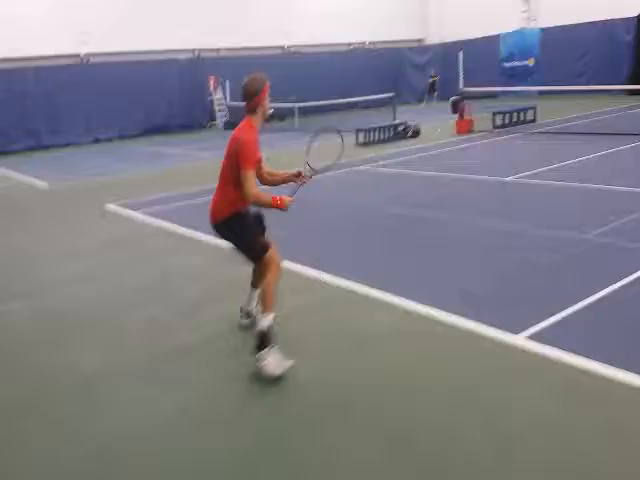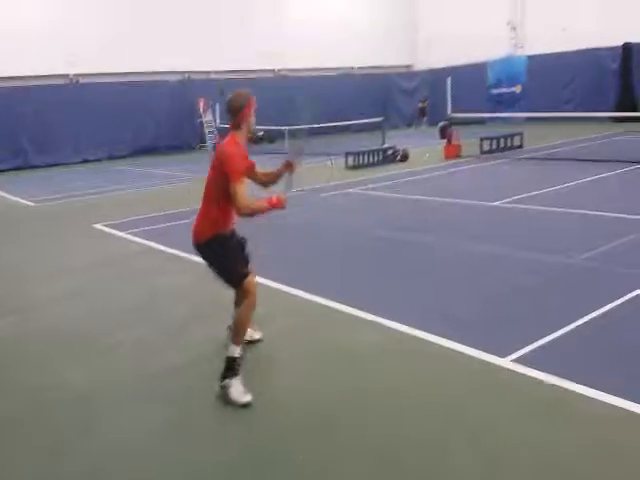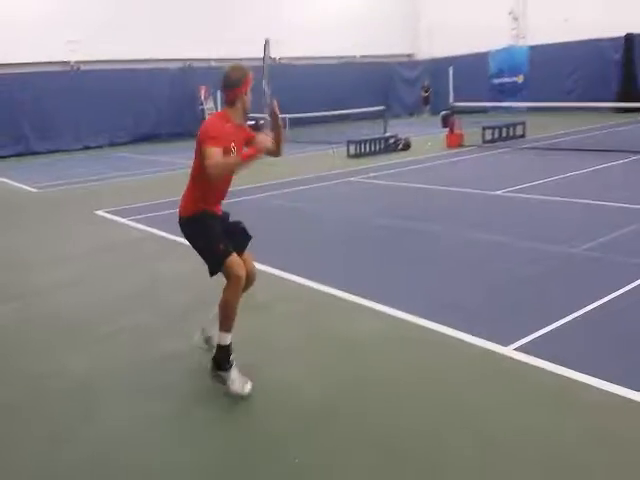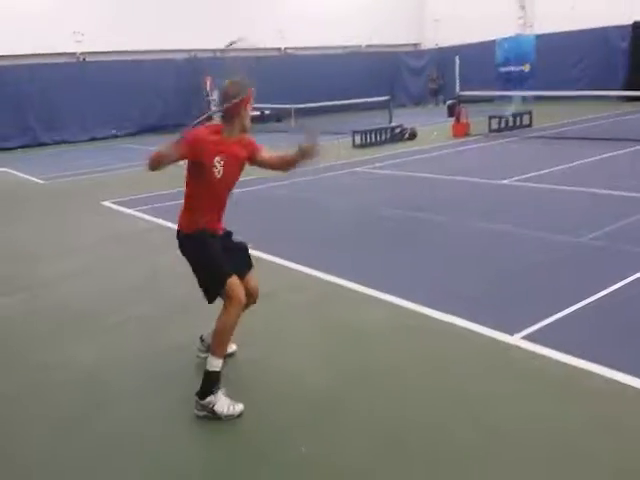
dt=0.2s
person 1, frame 1
left shoulder: (248, 133)
right shoulder: (246, 138)
left elbow: (264, 177)
right elbow: (250, 193)
left wrist: (290, 176)
right wrist: (278, 202)
left hip: (233, 210)
right hip: (229, 215)
left knee: (264, 250)
right knee: (273, 261)
left ankle: (250, 310)
right ankle: (265, 347)
person 1, frame 2
left shoulder: (237, 149)
right shoulder: (231, 153)
left elbow: (262, 180)
right elbow: (245, 206)
left wrist: (282, 170)
right wrist: (276, 203)
left hip: (221, 230)
right hip: (211, 236)
left knee: (245, 280)
right knee: (249, 290)
left ankle: (239, 329)
right ankle: (230, 376)
person 1, frame 3
left shoulder: (241, 129)
right shoulder: (217, 127)
left elbow: (275, 149)
right elbow: (213, 171)
left wrist: (276, 123)
right wrist: (253, 151)
left hip: (215, 212)
right hip: (197, 215)
left knee: (248, 274)
right knee: (236, 274)
left ankle: (217, 333)
right ankle: (222, 362)
person 1, frame 4
left shoulder: (245, 144)
right shoulder: (201, 137)
left elbow: (279, 163)
right elbow: (154, 164)
left wrist: (301, 154)
right wrist: (175, 146)
left hip: (218, 231)
right hip: (195, 234)
left knee: (247, 293)
right knee: (237, 296)
left ankle: (212, 341)
right ankle: (208, 395)
